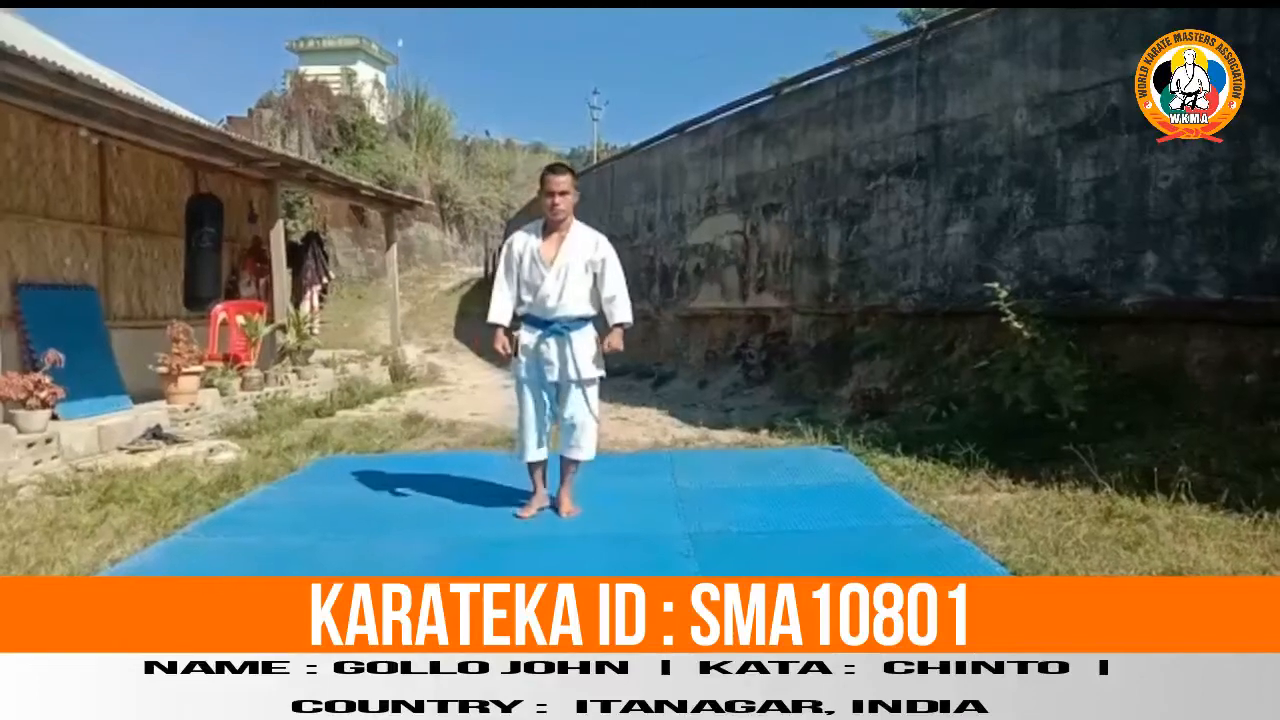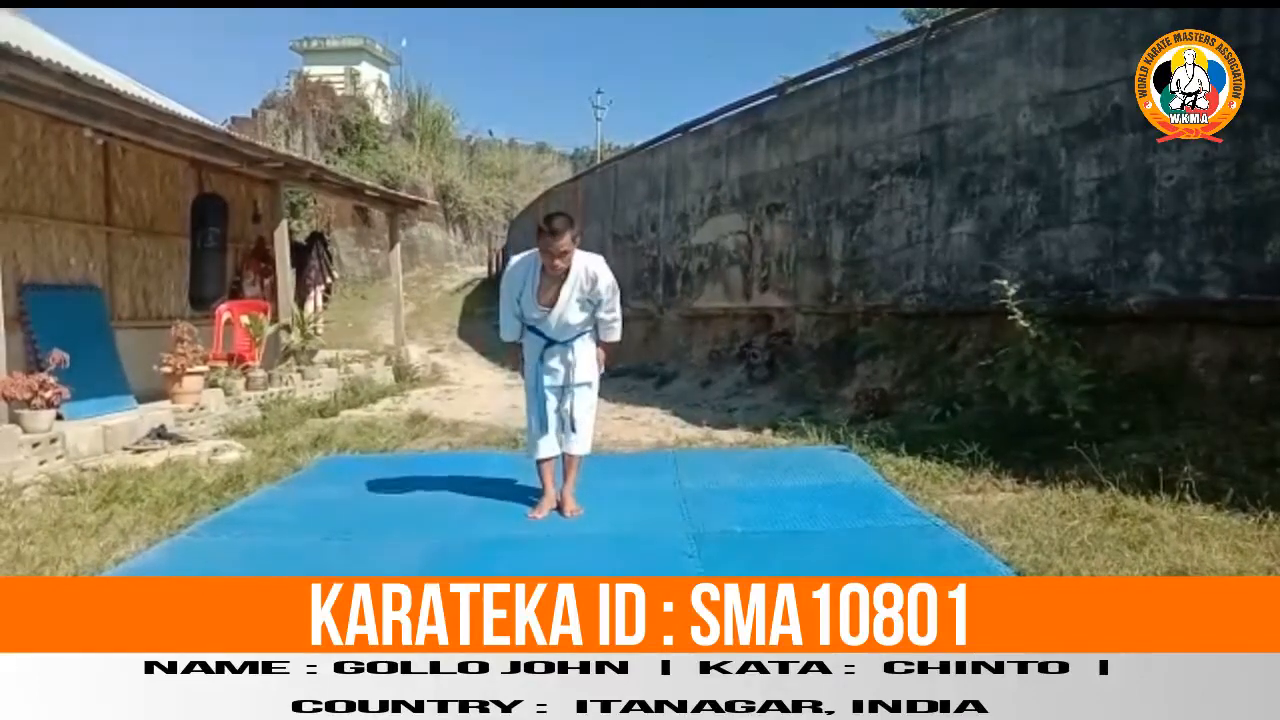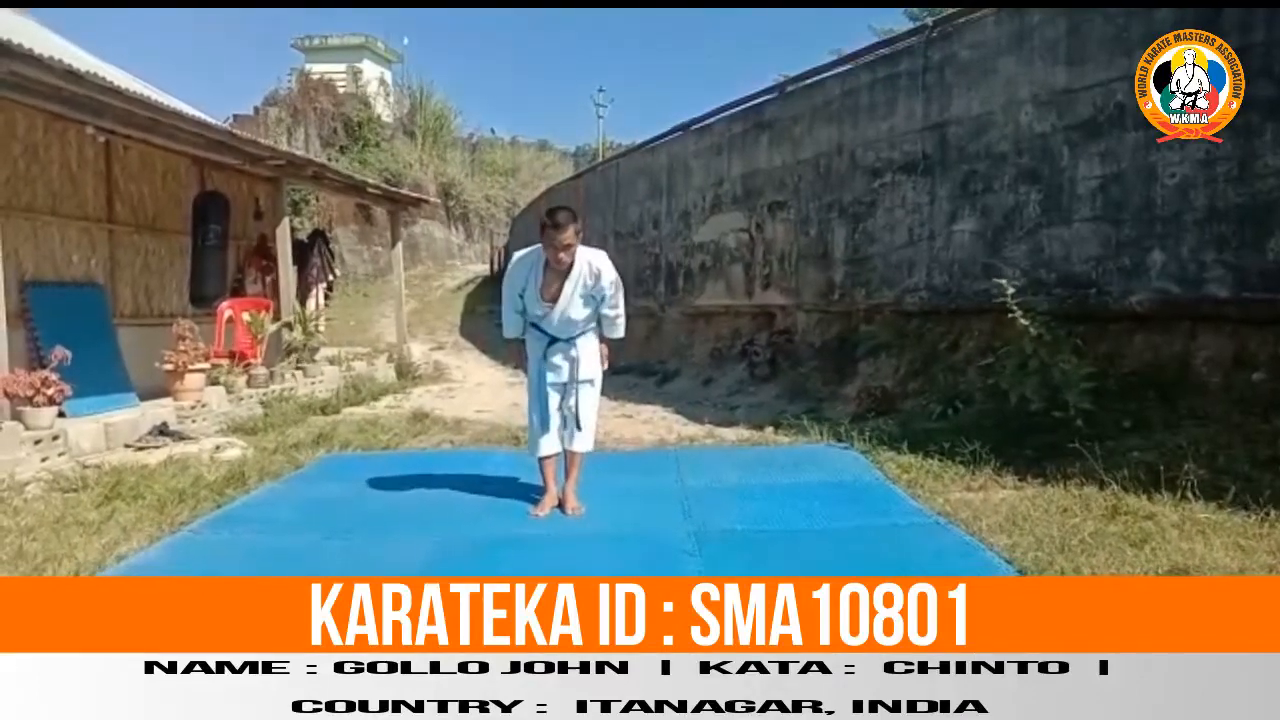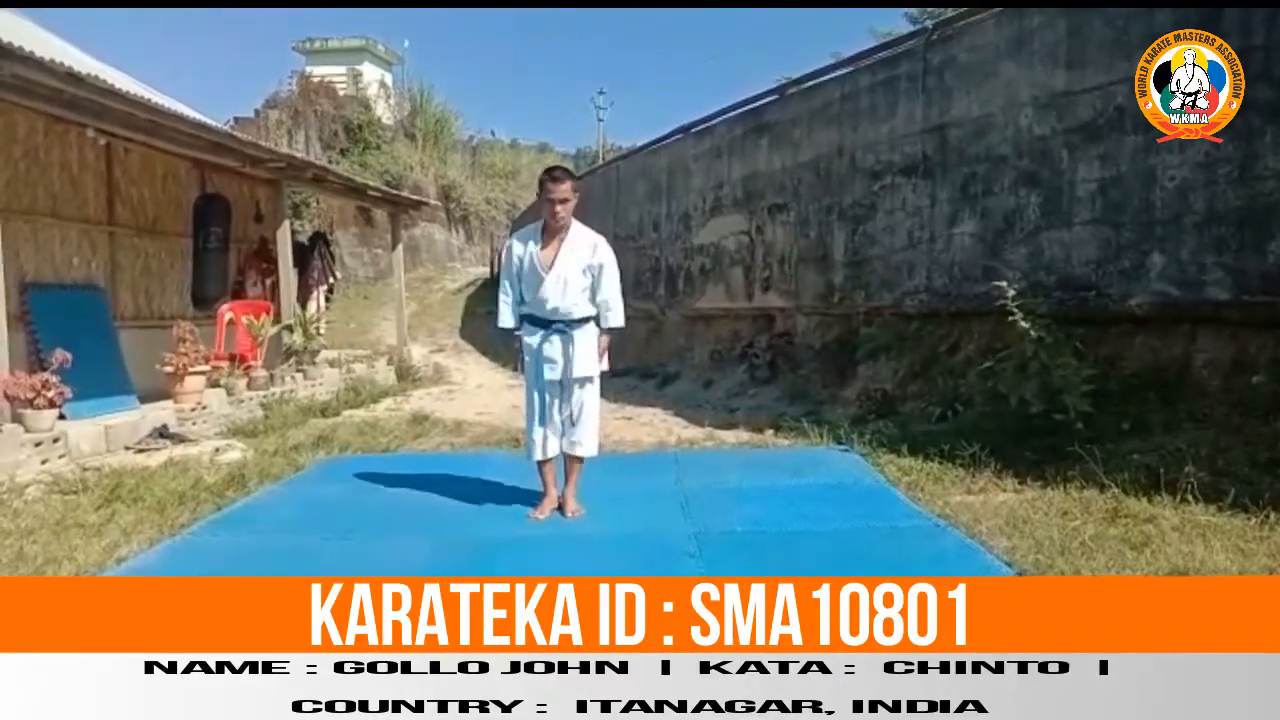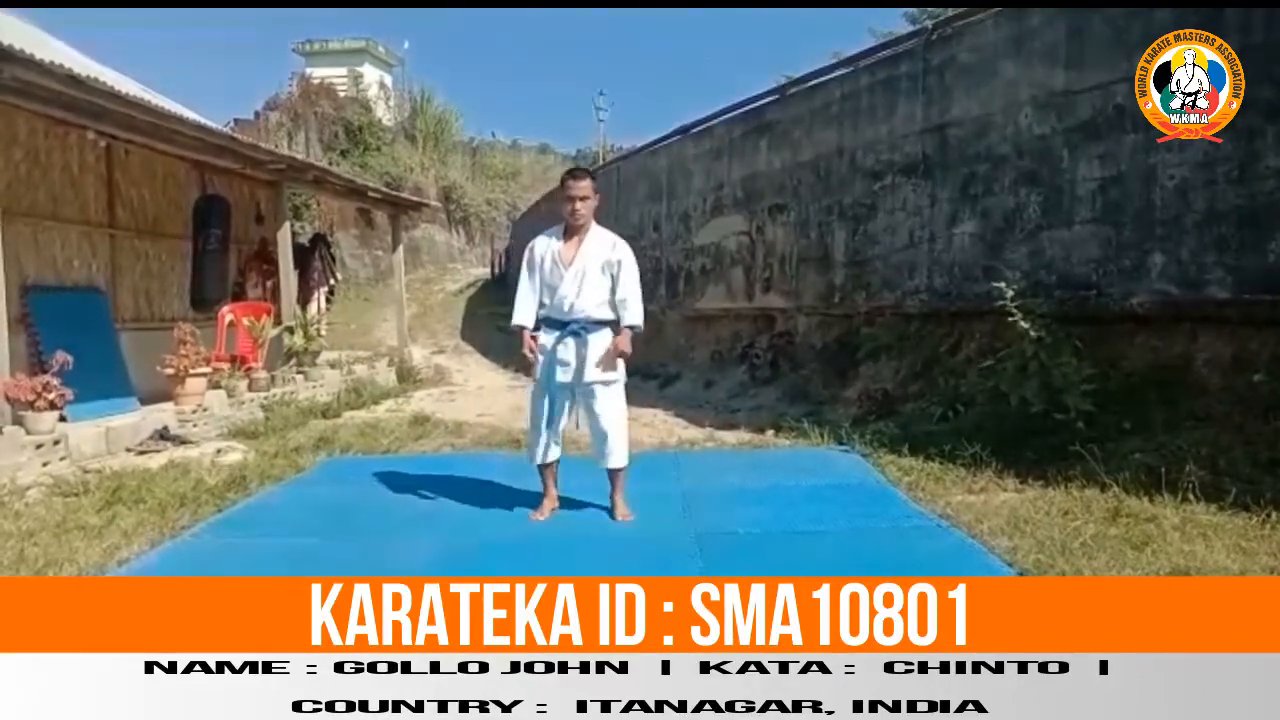
dt=1s
person 1, frame 1
left shoulder: (594, 242)
right shoulder: (519, 241)
left elbow: (613, 286)
right elbow: (505, 287)
left wrist: (617, 328)
right wrist: (499, 329)
left hip: (578, 339)
right hip: (532, 339)
left knee: (577, 418)
right knee: (533, 419)
left ankle: (565, 492)
right ankle: (538, 492)
person 1, frame 2
left shoulder: (595, 271)
right shoulder: (517, 269)
left elbow: (609, 312)
right elbow: (510, 312)
left wrist: (603, 346)
right wrist: (514, 346)
left hip: (580, 347)
right hip: (538, 348)
left knee: (577, 418)
right knee: (541, 419)
left ankle: (568, 492)
right ankle: (548, 492)
person 1, frame 3
left shoulder: (598, 267)
right shoulder: (520, 265)
left elbow: (612, 308)
right elbow: (512, 307)
left wrist: (605, 342)
right wrist: (516, 343)
left hip: (583, 346)
right hip: (541, 345)
left knee: (580, 415)
right knee: (543, 415)
left ankle: (570, 489)
right ankle: (549, 490)
person 1, frame 4
left shoulder: (594, 244)
right shoulder: (519, 244)
left elbow: (608, 293)
right elbow: (509, 292)
left wrist: (605, 335)
right wrist: (516, 337)
left hip: (580, 339)
right hip: (538, 339)
left knee: (580, 416)
right knee: (541, 416)
left ankle: (570, 492)
right ankle: (549, 493)
person 1, frame 5
left shoulder: (614, 247)
right shoulder: (541, 246)
left elbow: (628, 293)
right elbow: (528, 291)
left wrist: (626, 332)
right wrist: (525, 332)
left hip: (597, 342)
right hip: (552, 341)
left knee: (609, 420)
right knee: (544, 420)
left ankle: (617, 497)
right ankle: (549, 493)
